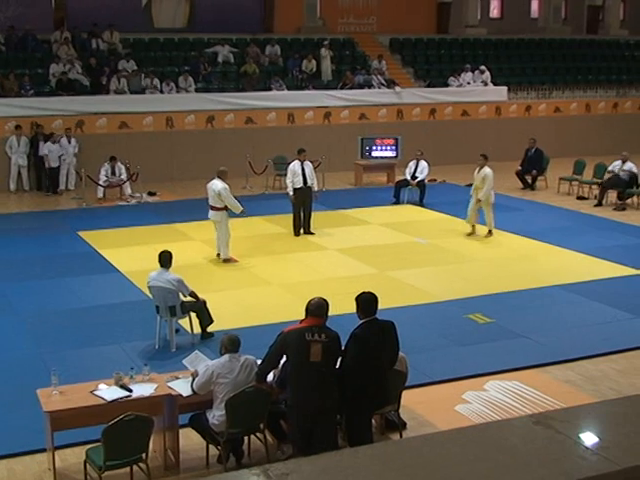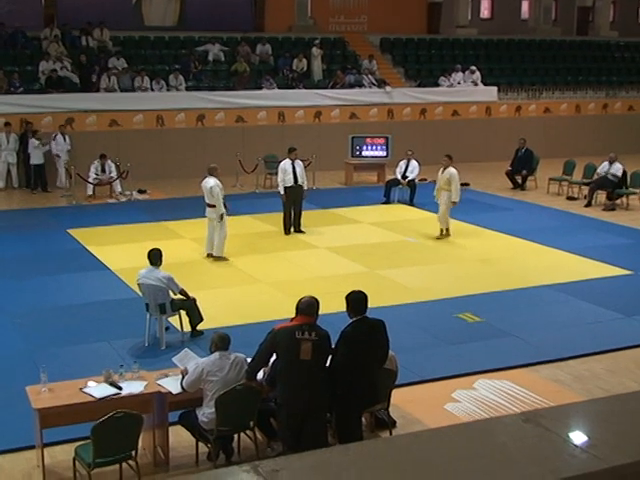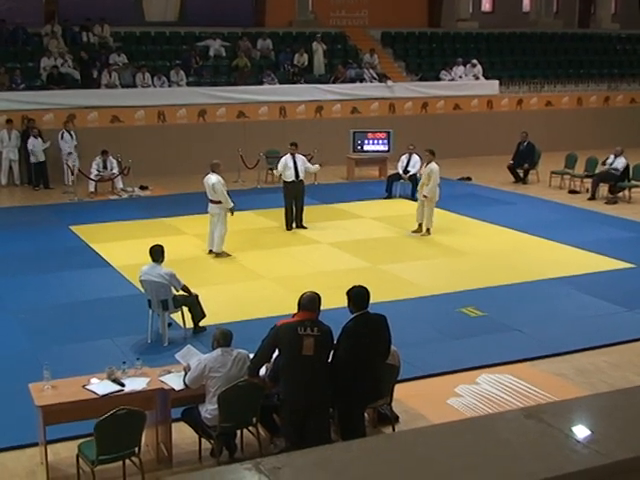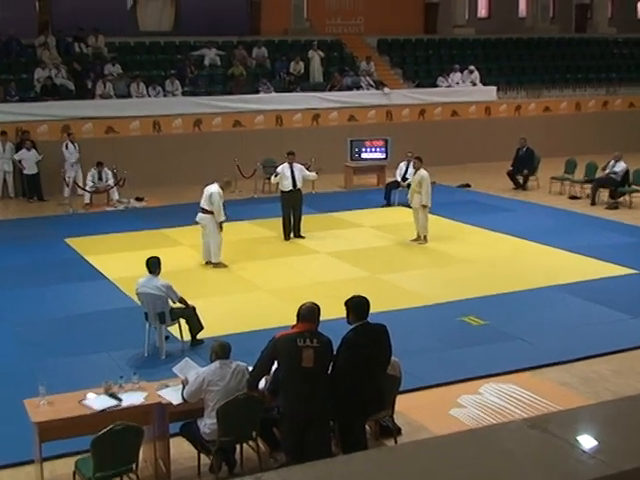
dt=0.5s
person 1, frame 1
left shoulder: (290, 334)
right shoulder: (333, 337)
left elbow: (271, 358)
right elbow: (335, 364)
left wrist: (260, 379)
left hip: (299, 397)
right hip: (326, 397)
left knee: (300, 442)
right knee: (326, 443)
person 1, frame 2
left shoulder: (280, 332)
right shoulder: (323, 335)
left elbow: (261, 356)
right elbow: (325, 363)
left wrist: (250, 377)
left hip: (288, 395)
right hip: (316, 395)
left knee: (290, 440)
right knee: (315, 443)
person 1, frame 3
left shoulder: (282, 328)
right shoulder: (325, 331)
left elbow: (263, 353)
right elbow: (327, 359)
left wrist: (252, 373)
left hip: (292, 391)
right hip: (319, 392)
left knee: (293, 436)
right knee: (318, 439)
person 1, frame 4
left shoulder: (281, 340)
right shoulder: (325, 343)
left elbow: (260, 367)
right elbow: (325, 371)
left wrist: (251, 388)
left hip: (290, 406)
right hip: (319, 407)
left knee: (293, 454)
person 2, frame 1
left shoulder: (359, 335)
right shoulder: (389, 327)
left elbow: (350, 368)
right elbow: (393, 356)
left wrist: (345, 392)
left hip: (361, 394)
right hip: (383, 390)
left knee: (358, 436)
person 2, frame 2
left shoulder: (349, 333)
right shoulder: (379, 325)
left elbow: (340, 367)
right elbow: (383, 355)
left wrist: (334, 390)
left hip: (352, 393)
right hip: (373, 388)
left knee: (348, 435)
right knee: (354, 426)
person 2, frame 3
left shoulder: (351, 328)
right shoulder: (381, 320)
left elbow: (342, 362)
right elbow: (385, 350)
left hip: (354, 388)
right hip: (376, 383)
left knee: (351, 431)
person 2, frame 4
left shoulder: (350, 340)
right shoulder: (381, 330)
left elbow: (340, 374)
right elbow: (385, 360)
left hip: (355, 400)
right hip: (378, 395)
person 3, frame 1
left shoulder: (213, 366)
right shoulder: (252, 362)
left elbow: (197, 389)
left wrist: (195, 376)
left hip: (223, 422)
left knee: (194, 419)
left ankle: (225, 443)
right ankle: (236, 445)
person 3, frame 2
left shoulder: (203, 364)
right shoulder: (241, 360)
left elbow: (187, 387)
left wrist: (185, 374)
left hip: (212, 421)
left knee: (184, 417)
left ankle: (214, 442)
right ankle: (226, 442)
person 3, frame 3
left shoulder: (206, 360)
right shoulder: (244, 356)
left elbow: (190, 384)
left wrist: (188, 371)
left hip: (215, 417)
left knee: (186, 413)
left ankle: (217, 437)
right ankle: (229, 439)
person 3, frame 4
left shoulder: (204, 374)
right shoulder: (243, 369)
left elbow: (187, 397)
left wrist: (186, 385)
left hip: (213, 430)
left knee: (185, 428)
left ankle: (216, 454)
right ankle: (229, 454)
